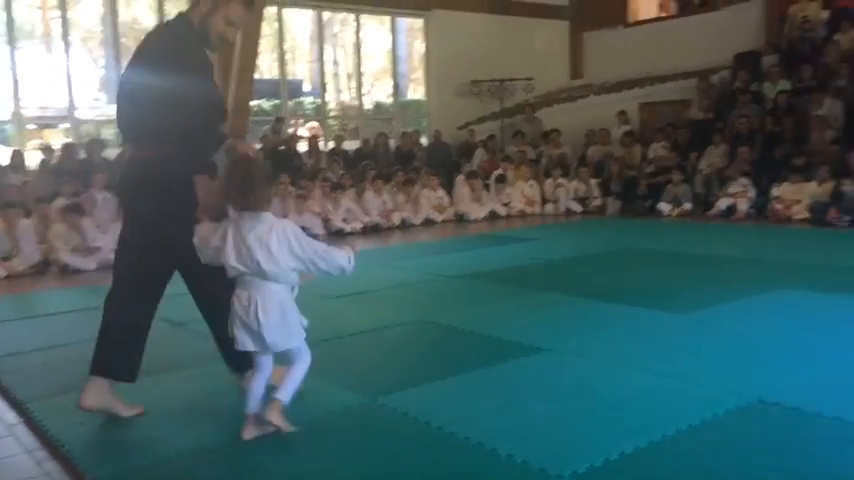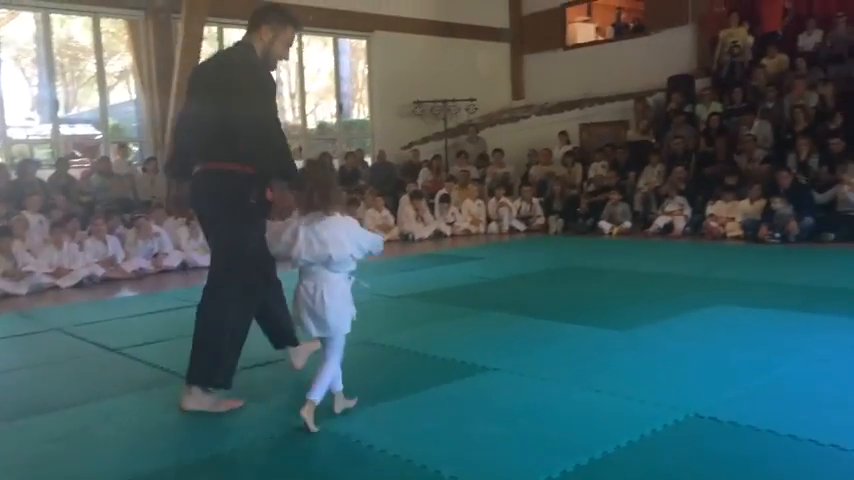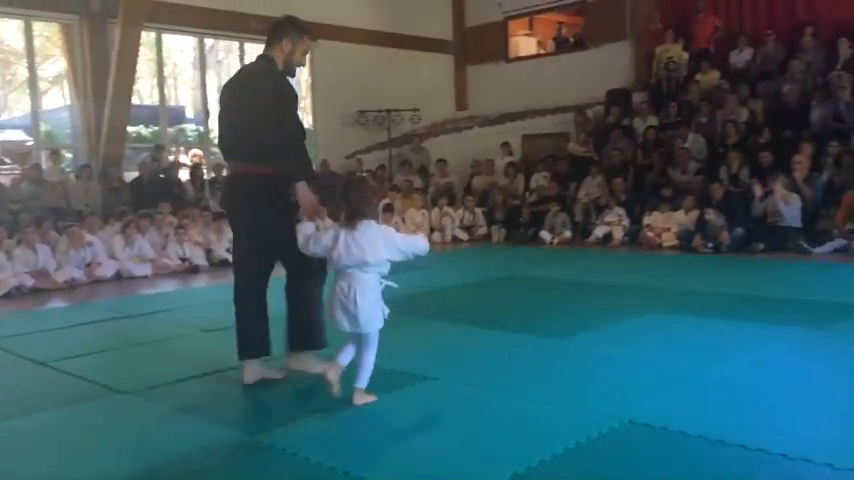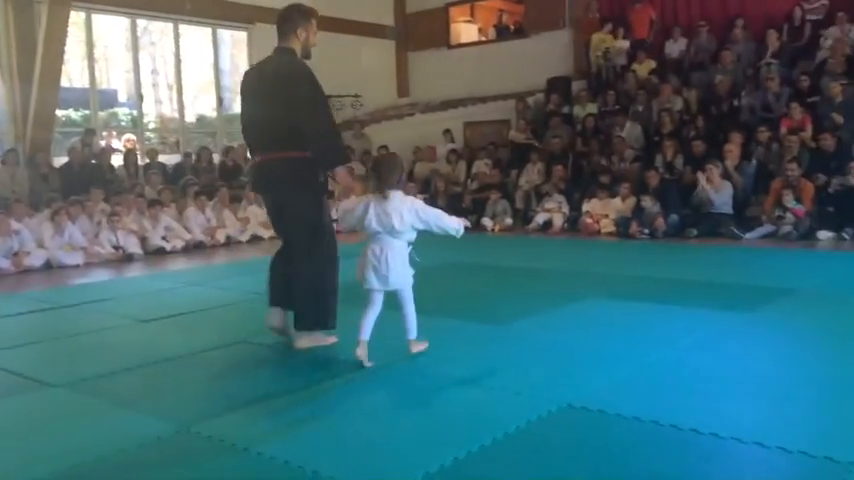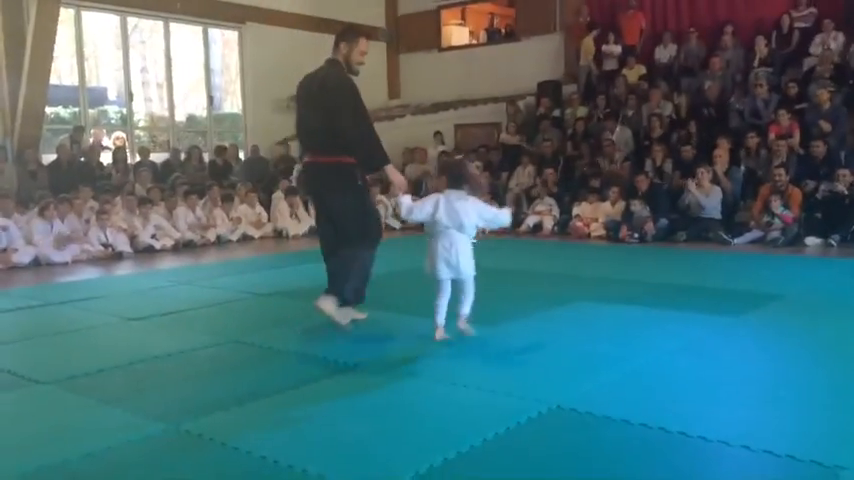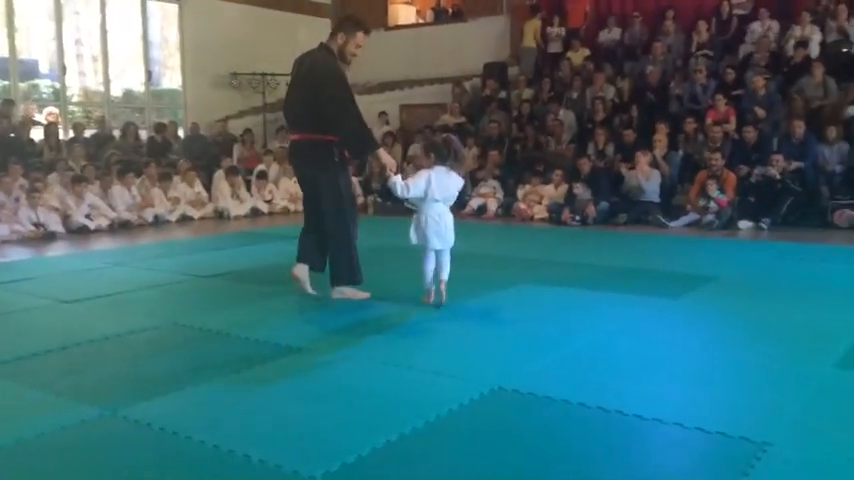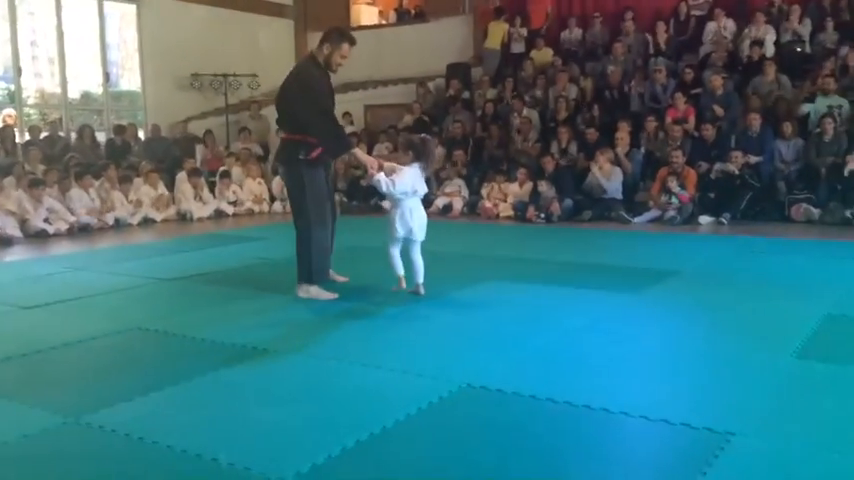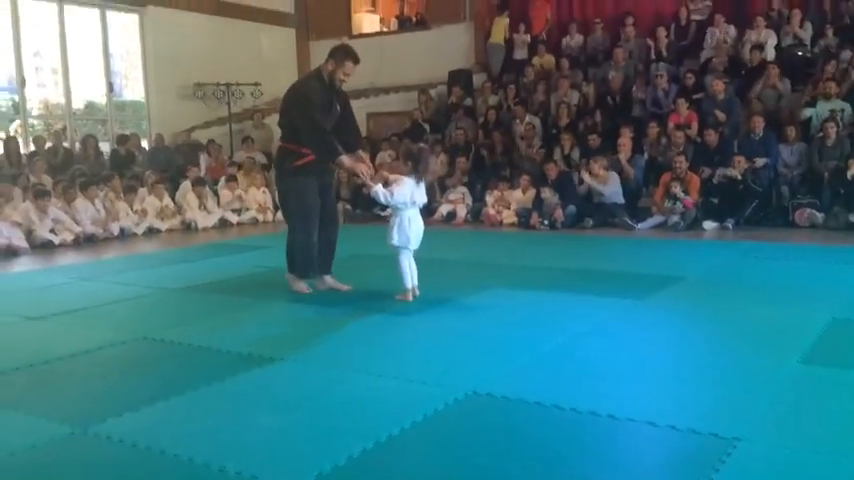
dt=0.4s
person 1, frame 1
left shoulder: (170, 46)
right shoulder: (178, 48)
right elbow: (177, 120)
left wrist: (224, 142)
right wrist: (199, 175)
left hip: (145, 176)
right hip: (171, 184)
left knee: (139, 283)
right knee: (214, 275)
left ankle: (102, 383)
right ankle: (248, 366)
person 1, frame 2
left shoulder: (211, 69)
right shoulder: (251, 72)
left elbow: (187, 130)
right elbow: (264, 135)
left wrist: (184, 172)
right wrist: (288, 182)
left hip: (208, 182)
right hip: (234, 187)
left knee: (258, 269)
right knee: (234, 283)
left ankle: (291, 348)
right ankle: (201, 388)
person 1, frame 3
left shoulder: (237, 82)
right shoulder: (273, 83)
right elbow: (284, 139)
right wrist: (301, 185)
left hip: (239, 188)
right hip: (268, 189)
left knee: (250, 275)
right knee: (307, 266)
left ankle: (253, 361)
right ankle: (302, 350)
person 1, frame 4
left shoulder: (254, 74)
right shoulder: (298, 73)
left elbow: (250, 125)
right elbow: (319, 124)
right wrist: (339, 166)
left hip: (267, 170)
right hip: (300, 170)
left knee: (294, 243)
right knee: (317, 248)
left ankle: (278, 309)
right ankle: (310, 328)
person 1, frame 5
left shoulder: (309, 83)
right shoulder: (340, 83)
left elbow: (306, 129)
right elbow: (359, 129)
right wrist: (388, 168)
left hip: (316, 171)
right hip: (340, 172)
left knee: (335, 239)
right knee: (365, 234)
left ankle: (346, 303)
right ankle: (335, 296)
person 1, frame 6
left shoulder: (306, 61)
right shoulder: (328, 69)
right elbow: (348, 115)
right wrist: (378, 152)
left hip: (302, 148)
right hip: (322, 151)
left knee: (317, 213)
right knee: (341, 218)
left ankle: (304, 264)
right ankle: (343, 283)
person 1, frame 7
left shoulder: (314, 71)
right shoulder: (307, 76)
left elbow: (322, 118)
right elbow: (324, 121)
left wrist: (333, 149)
right wrist: (358, 154)
left hip: (309, 151)
right hip: (301, 153)
left knee: (325, 214)
right knee: (312, 217)
left ankle: (321, 269)
right ankle: (308, 283)
person 1, frame 8
left shoulder: (336, 91)
right shoulder: (304, 91)
left elbow: (346, 126)
right elbow: (316, 133)
left wrist: (359, 155)
right wrist: (347, 163)
left hip: (319, 162)
right hip: (295, 162)
left knee: (328, 221)
right knee: (304, 222)
left ankle: (324, 275)
right ankle: (296, 274)
person 2, frame 1
left shoulder: (227, 229)
right shoulder: (283, 230)
left elbow: (205, 250)
right elbow: (320, 255)
left wrist: (204, 226)
right wrist: (346, 258)
left hip: (244, 302)
right hip: (274, 305)
left knee: (263, 366)
right knee: (302, 358)
left ankle: (252, 422)
right ankle: (276, 407)
person 2, frame 2
left shoulder: (297, 227)
right shoulder: (348, 226)
right elbow: (374, 244)
right wrist: (379, 238)
left hip: (308, 292)
right hip: (334, 294)
left knee: (330, 349)
right knee: (333, 355)
left ankle: (338, 398)
right ankle: (309, 406)
person 2, frame 3
left shoulder: (337, 233)
right shoulder: (384, 234)
left elbow: (307, 244)
right elbow: (415, 245)
left wrist: (306, 224)
right wrist: (422, 239)
left hip: (343, 292)
right hip: (367, 294)
left knee: (355, 341)
right knee: (369, 346)
left ankle: (335, 369)
right ankle: (359, 392)
person 2, frame 4
left shoulder: (367, 202)
right shoulder: (410, 204)
left elbow: (345, 220)
right elbow: (438, 219)
left wrist: (348, 202)
right wrist: (458, 224)
left hip: (373, 257)
right hip: (395, 259)
left knee: (374, 304)
right knee: (407, 302)
left ankle: (362, 345)
right ankle: (412, 342)
person 2, frame 5
left shoulder: (435, 200)
right shoulder: (472, 203)
left elbow: (409, 212)
right elbow: (495, 217)
left wrist: (403, 198)
right wrist: (506, 213)
left hip: (440, 249)
right hip: (460, 250)
left knee: (443, 291)
right knee: (468, 288)
left ankle: (439, 328)
right ankle: (462, 319)
person 2, frame 6
left shoulder: (424, 176)
right shoulder: (451, 176)
left elbow: (404, 190)
right elbow: (459, 184)
left wrist: (393, 178)
left hip: (426, 220)
right hip: (444, 220)
left knee: (429, 257)
right knee: (444, 257)
left ankle: (430, 293)
right ankle: (442, 283)
person 2, frame 7
left shoulder: (406, 173)
right shoulder: (418, 170)
left elbow: (389, 186)
right elbow: (397, 171)
left wrist: (375, 175)
right wrist: (382, 166)
left hip: (404, 214)
right hip: (417, 214)
left knee: (394, 249)
right knee: (415, 252)
left ankle: (401, 280)
right ankle: (419, 285)
person 2, frame 8
left shoulder: (405, 183)
right shoulder: (418, 181)
left elbow: (387, 197)
left wrist: (371, 185)
right wrist: (388, 178)
left hip: (404, 222)
right hip: (415, 222)
left knee: (403, 259)
right knee: (409, 257)
left ankle: (408, 292)
right ankle: (414, 288)
